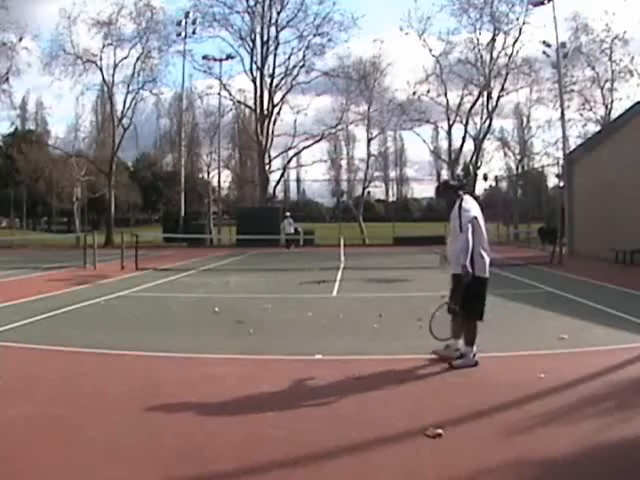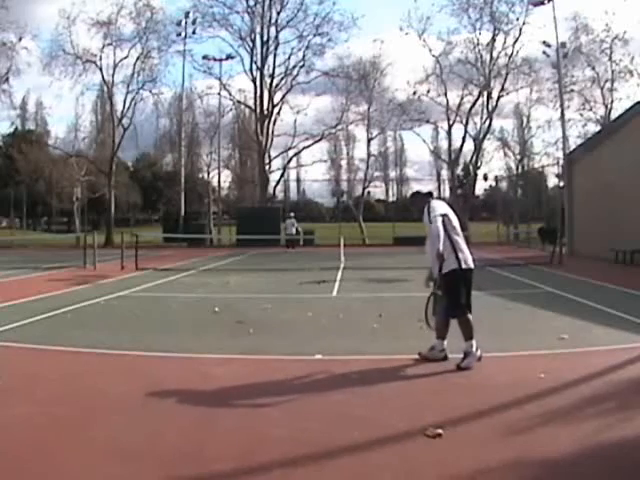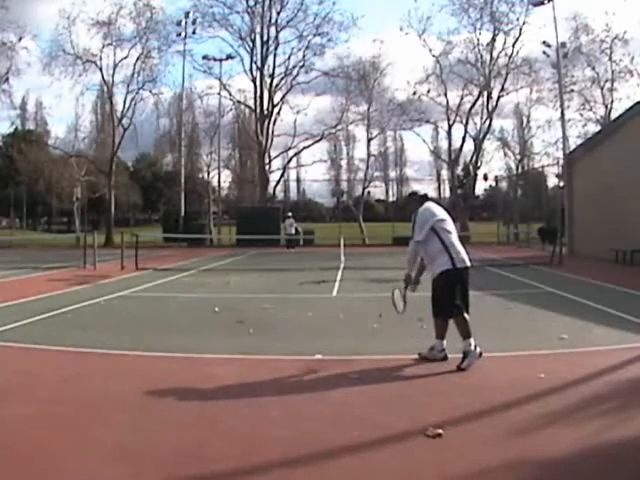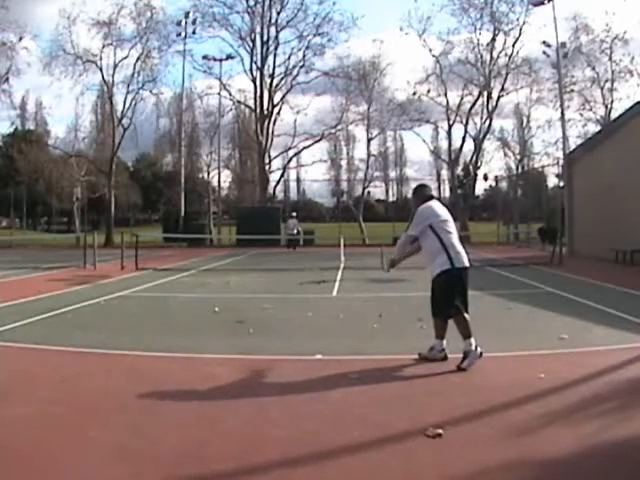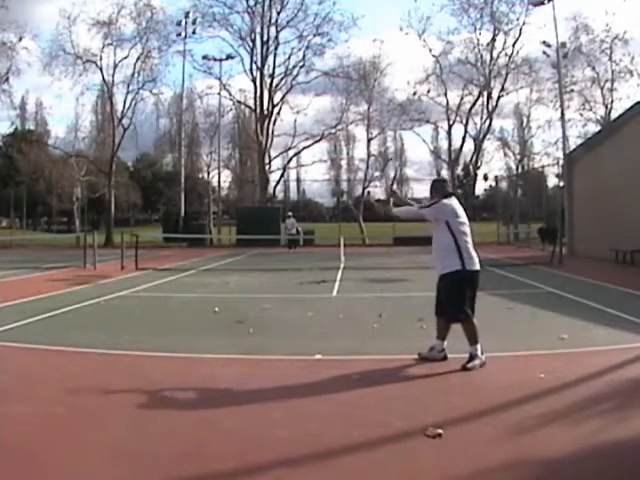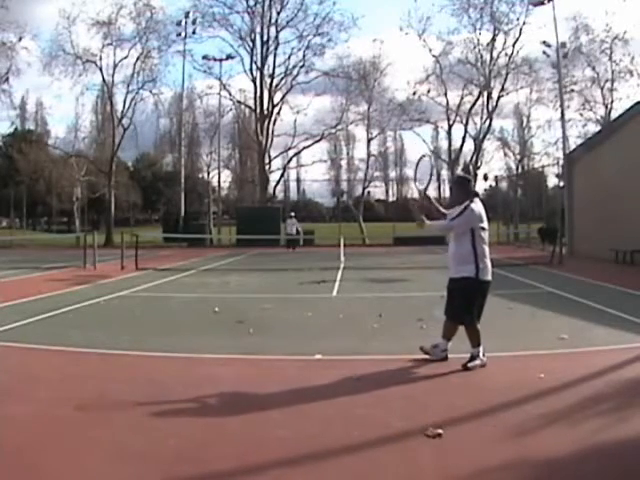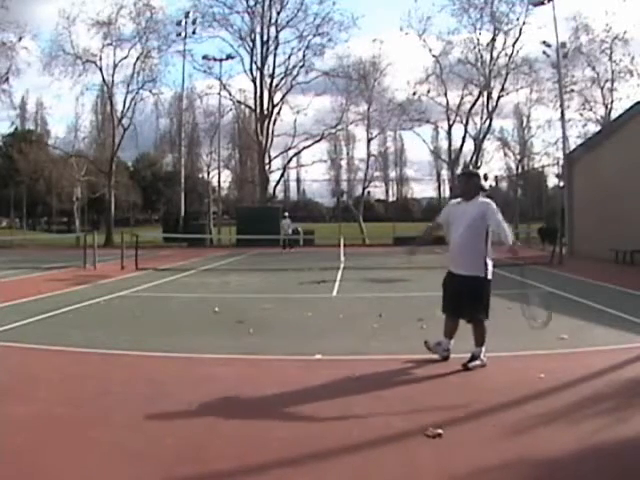
dt=0.7s
person 1, frame 1
left shoulder: (462, 207)
right shoulder: (465, 204)
left elbow: (465, 237)
left wrist: (464, 264)
right wrist: (453, 257)
left hip: (469, 269)
right hip: (469, 267)
left knee: (466, 313)
right knee: (457, 310)
left ankle: (469, 354)
right ankle: (454, 348)
person 1, frame 2
left shoulder: (432, 206)
right shoulder: (435, 208)
left elbow: (436, 226)
left wrist: (438, 250)
right wrist: (432, 271)
left hip: (455, 266)
right hip: (448, 267)
left knee: (459, 309)
right knee: (442, 310)
left ankle: (471, 349)
right ankle: (439, 348)
person 1, frame 3
left shoulder: (424, 211)
right shoulder: (430, 212)
left elbow: (415, 243)
right elbow: (425, 250)
left wrist: (409, 272)
right wrist: (417, 275)
left hip: (451, 267)
right hip: (443, 268)
left knee: (455, 308)
right knee: (439, 309)
left ankle: (471, 347)
right ankle: (439, 348)
person 1, frame 4
left shoulder: (425, 210)
right shoulder: (433, 211)
left elbow: (408, 237)
right elbow: (419, 243)
left wrist: (395, 257)
right wrist: (400, 259)
left hip: (451, 267)
right hip: (444, 268)
left knee: (455, 308)
right knee: (439, 310)
left ankle: (471, 347)
right ankle: (439, 348)
person 1, frame 5
left shoulder: (444, 205)
right shoulder: (445, 207)
left elbow: (416, 213)
right elbow: (421, 211)
left wrist: (394, 210)
right wrist: (401, 201)
left hip: (461, 270)
right hip: (450, 270)
left knee: (463, 313)
right knee: (443, 311)
left ankle: (477, 353)
right ankle: (439, 349)
person 1, frame 6
left shoulder: (471, 209)
right shoulder: (464, 208)
left elbow: (446, 226)
right elbow: (446, 217)
left wrist: (425, 222)
right wrist: (429, 201)
left hip: (472, 275)
right hip: (460, 273)
left knee: (467, 318)
right knee: (452, 314)
left ankle: (478, 355)
right ankle: (441, 348)
person 1, frame 7
left shoulder: (486, 206)
right shoulder: (453, 206)
left elbow: (500, 226)
right elbow: (436, 225)
left wrist: (510, 243)
right wrist: (418, 242)
left hip: (476, 272)
right hip: (455, 270)
left knee: (476, 316)
right knee: (451, 311)
left ankle: (479, 354)
right ankle: (444, 346)
